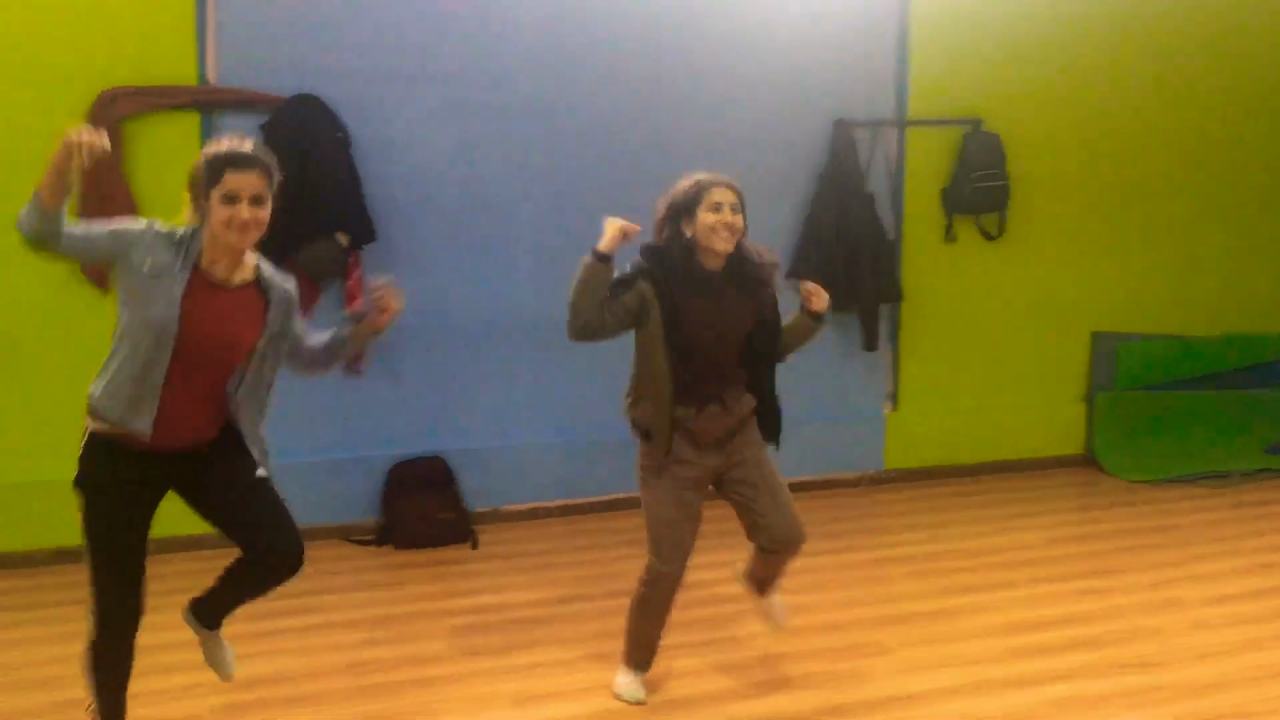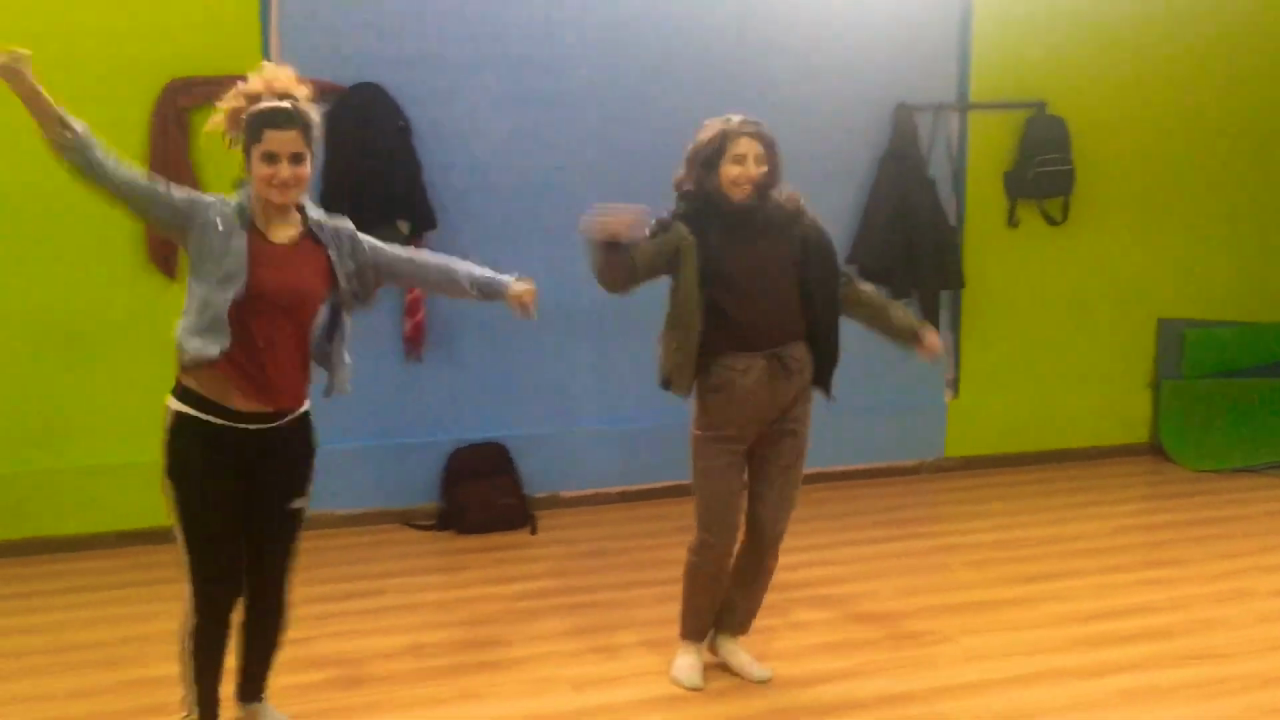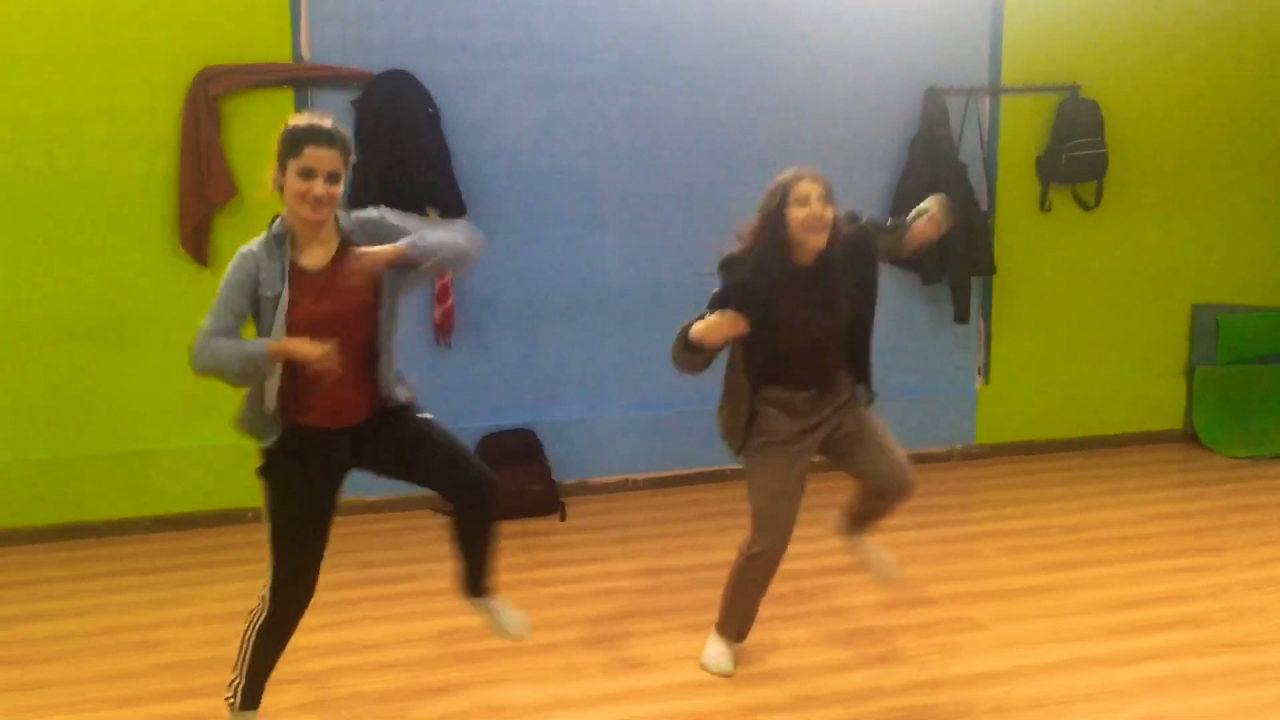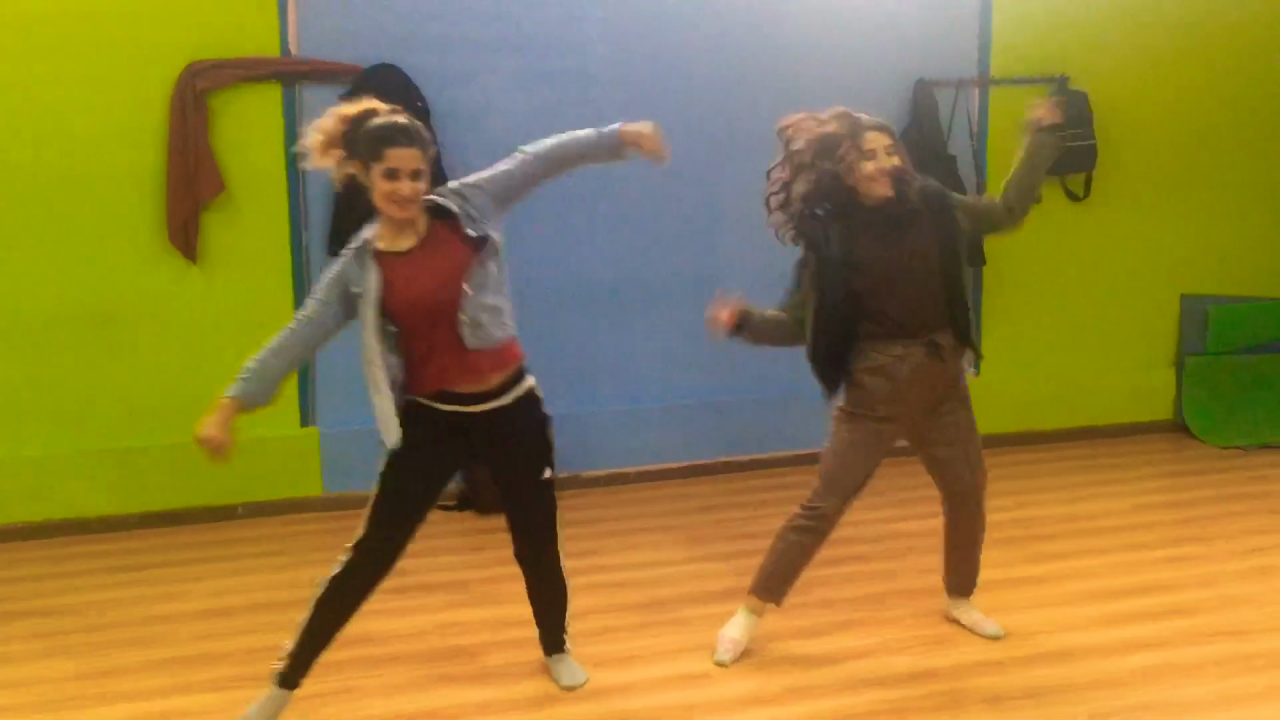
dt=0.3s
person 1, frame 1
left shoulder: (274, 295)
right shoulder: (150, 253)
left elbow: (312, 354)
right elbow: (44, 234)
left wrist: (368, 326)
right wrist: (63, 170)
left hip: (209, 447)
right hip: (122, 450)
left knee: (281, 553)
right knee: (116, 611)
left ankle: (206, 615)
person 1, frame 2
left shoulder: (334, 241)
right shoulder: (207, 220)
left elbow: (417, 266)
right elbow: (106, 172)
left wrist: (499, 286)
left hip: (281, 429)
right hip: (205, 427)
left knee: (268, 581)
right knee: (216, 587)
person 1, frame 3
left shoulder: (373, 230)
right shoulder: (258, 263)
left elbow: (460, 245)
right elbow: (212, 351)
left wrist: (397, 254)
right wrist: (289, 348)
left hip: (379, 418)
right hip: (302, 437)
left knee: (476, 487)
right knee: (292, 588)
left ankle: (477, 589)
person 1, frame 4
left shoulder: (464, 207)
right shoulder: (357, 267)
left elbow: (539, 159)
right elbow: (298, 340)
left wrist: (617, 138)
right wrist: (229, 407)
left hip: (512, 408)
right hip: (431, 420)
left knee: (537, 549)
right knee: (369, 558)
left ankle: (555, 647)
person 2, frame 1
left shoulder: (752, 279)
right shoulder: (655, 283)
right elbow: (582, 325)
left wrist: (810, 317)
right wrist: (602, 254)
left hip: (736, 426)
right hip: (672, 435)
left knee: (785, 535)
right knee: (668, 563)
left ankle: (761, 584)
right ankle: (634, 663)
person 2, frame 2
left shoulder: (794, 226)
right shoulder: (690, 231)
left elbow: (844, 291)
right elbow: (617, 278)
left wrist: (910, 330)
right wrist: (611, 238)
left hip: (791, 390)
right hip: (726, 395)
left knee: (768, 529)
right knee: (716, 533)
left ankle: (728, 636)
right ankle: (692, 641)
person 2, frame 3
left shoulder: (850, 247)
right shoulder: (751, 278)
left elbow: (910, 229)
right elbow: (691, 361)
left wrist: (931, 217)
right wrist: (697, 336)
left hip: (840, 400)
right hip: (775, 416)
left knee: (895, 477)
right knee: (768, 540)
left ankle: (856, 528)
right ankle: (727, 634)
person 2, frame 4
left shoulder: (928, 207)
right shoulder: (828, 238)
left elbow: (1009, 212)
right elbow: (796, 324)
left wrist: (1043, 136)
right wrist: (740, 320)
left hip: (939, 380)
right hip: (873, 388)
left knee: (968, 495)
right knee: (824, 505)
left ankle: (959, 598)
right ankle: (753, 609)
